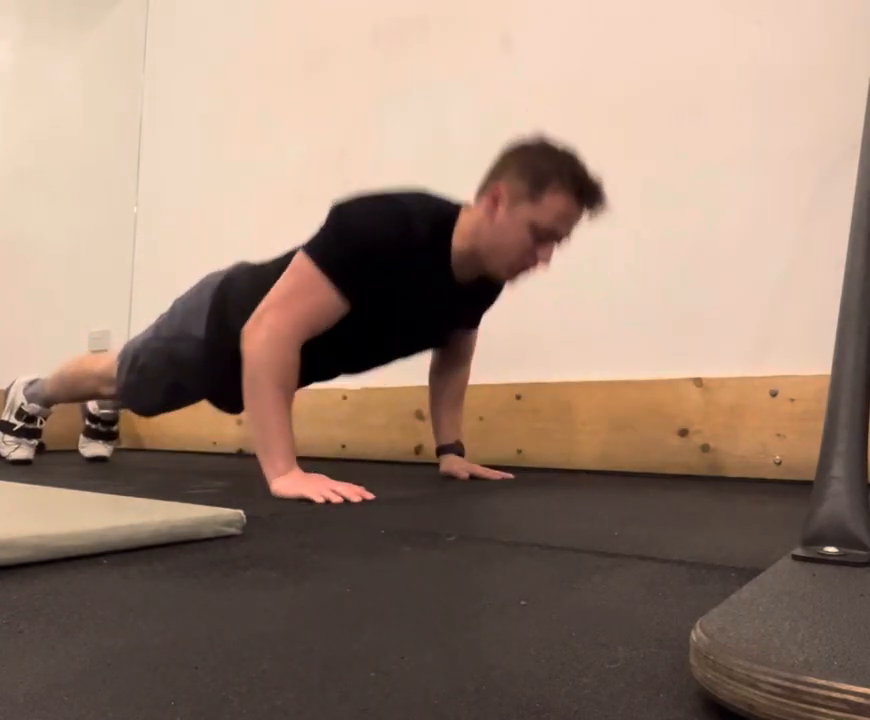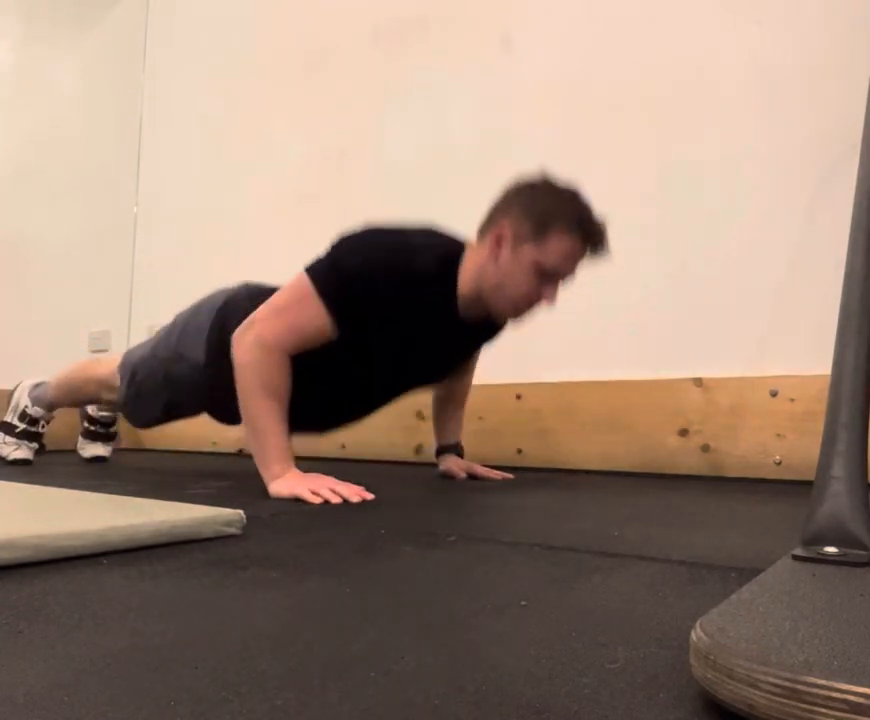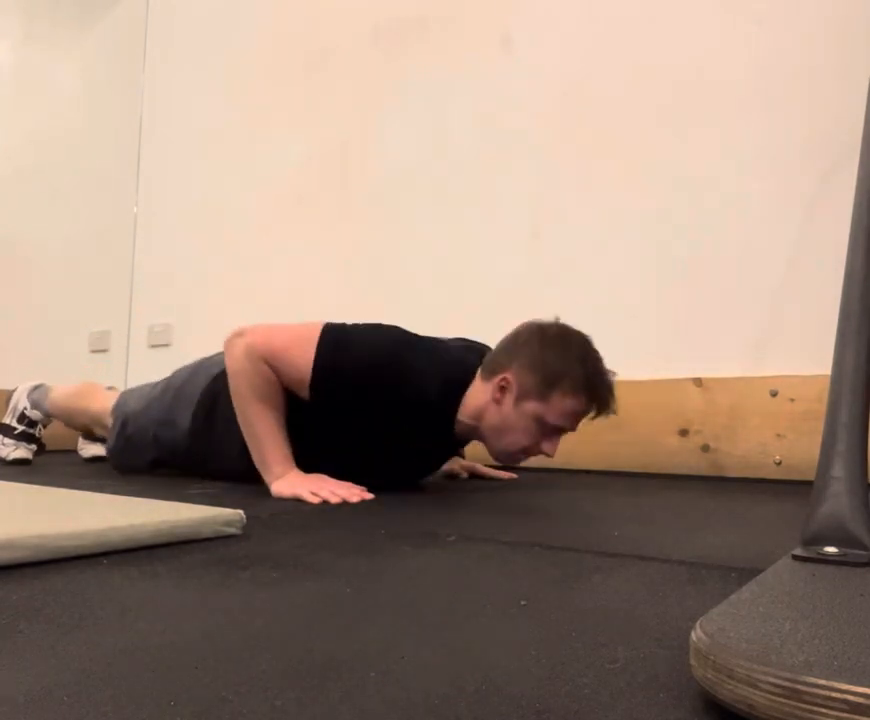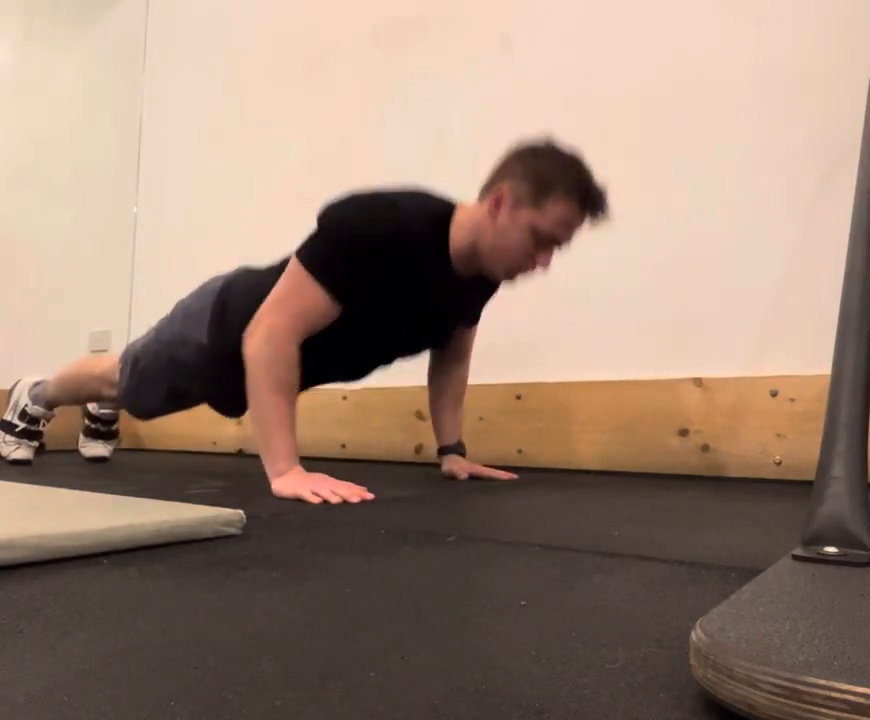
dt=0.5s
person 1, frame 1
left shoulder: (483, 269)
right shoulder: (388, 231)
left elbow: (451, 352)
right elbow: (269, 334)
left wrist: (450, 450)
right wrist: (281, 471)
left hip: (265, 337)
right hip: (222, 321)
right knee: (125, 381)
left ankle: (100, 412)
person 1, frame 2
left shoulder: (483, 305)
right shoulder: (390, 265)
left elbow: (452, 360)
right elbow: (256, 341)
left wrist: (449, 449)
right wrist: (279, 471)
left hip: (261, 346)
right hip: (222, 344)
right knee: (124, 387)
left ankle: (99, 416)
person 1, frame 3
left shoulder: (472, 382)
right shoulder: (397, 371)
right elbow: (247, 347)
left wrist: (448, 454)
right wrist: (283, 475)
left hip: (270, 403)
right hip: (217, 409)
right knee: (120, 423)
left ankle: (57, 401)
person 1, frame 4
left shoulder: (481, 267)
right shoulder: (378, 230)
left elbow: (450, 355)
right elbow: (268, 335)
left wrist: (451, 449)
right wrist: (283, 469)
left hip: (289, 346)
right hip: (224, 328)
right knee: (125, 381)
left ankle: (98, 415)
